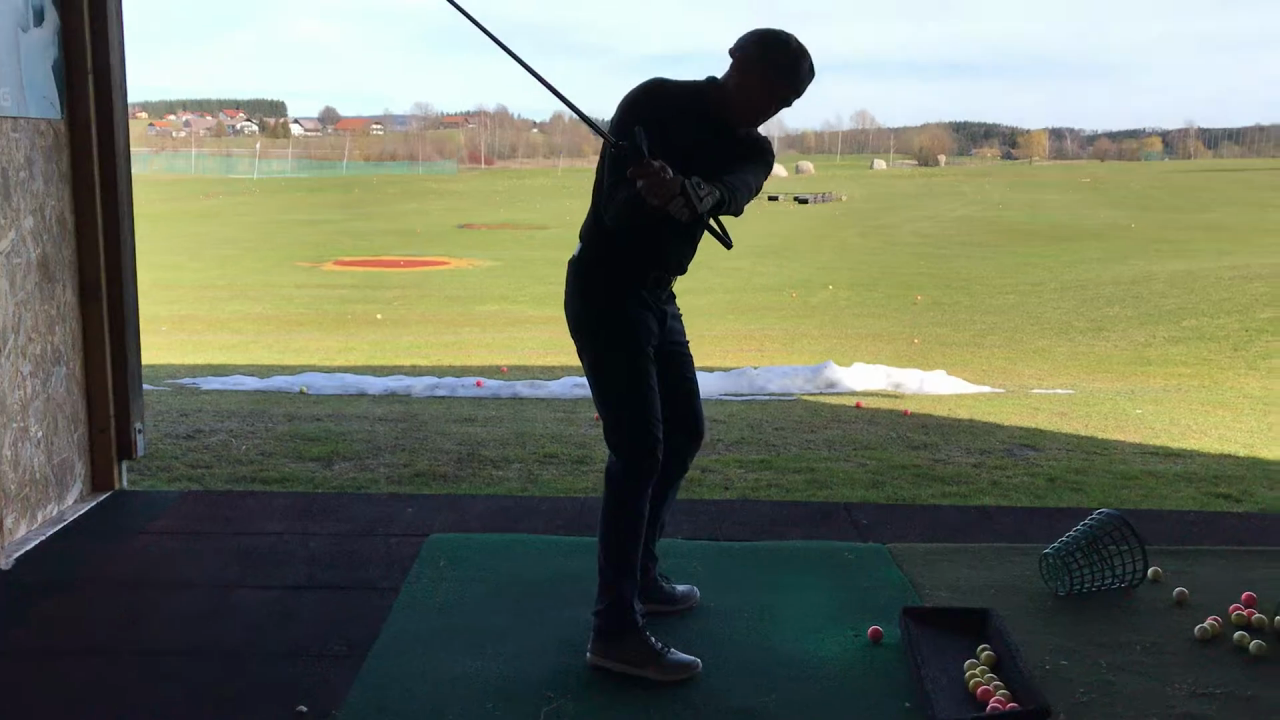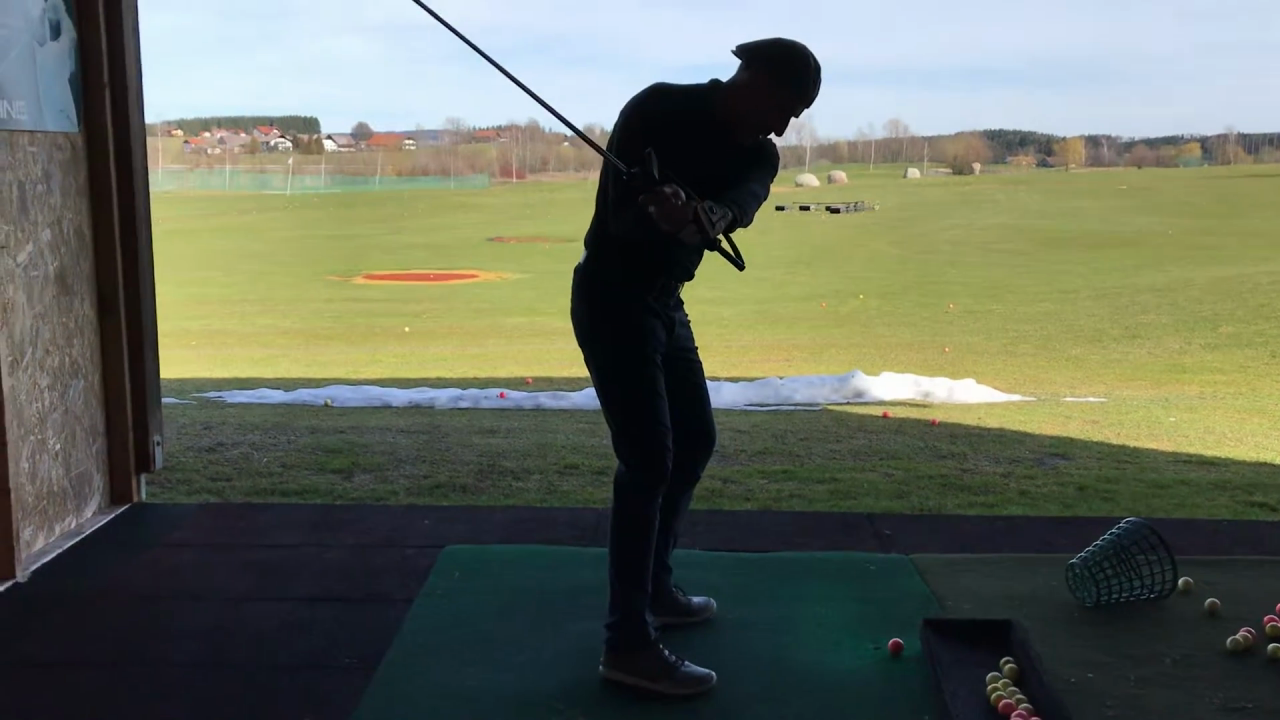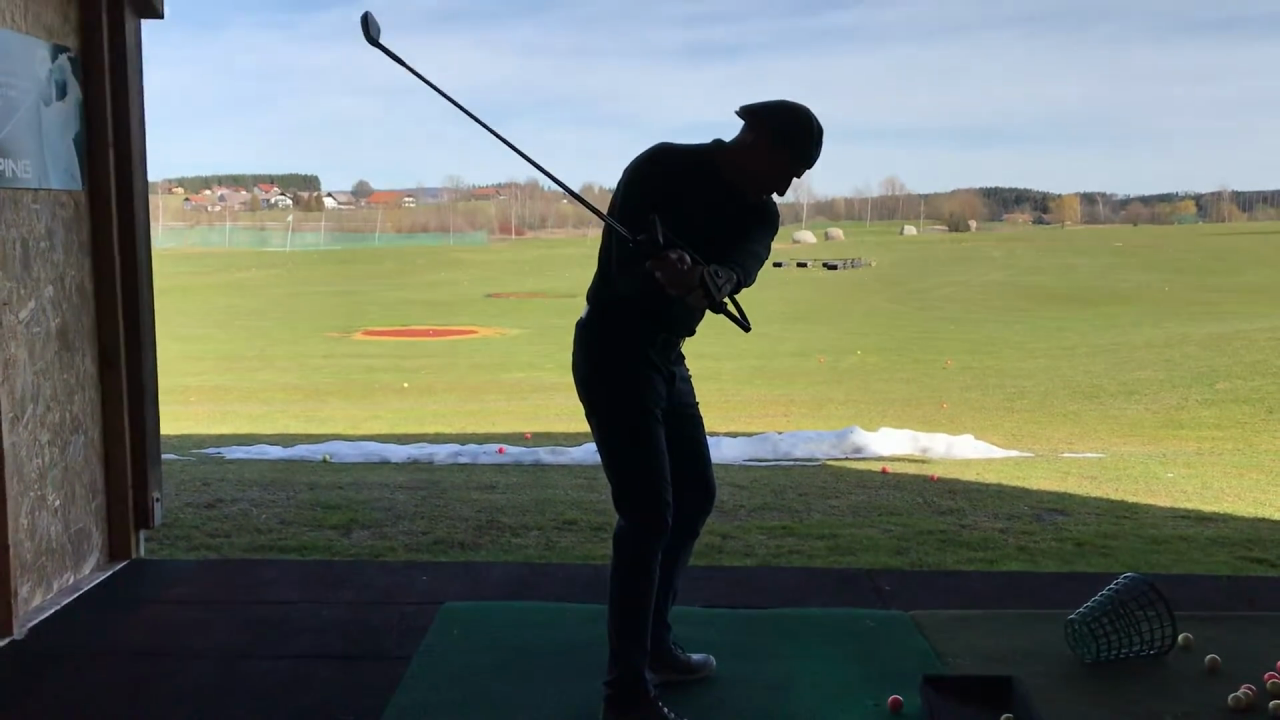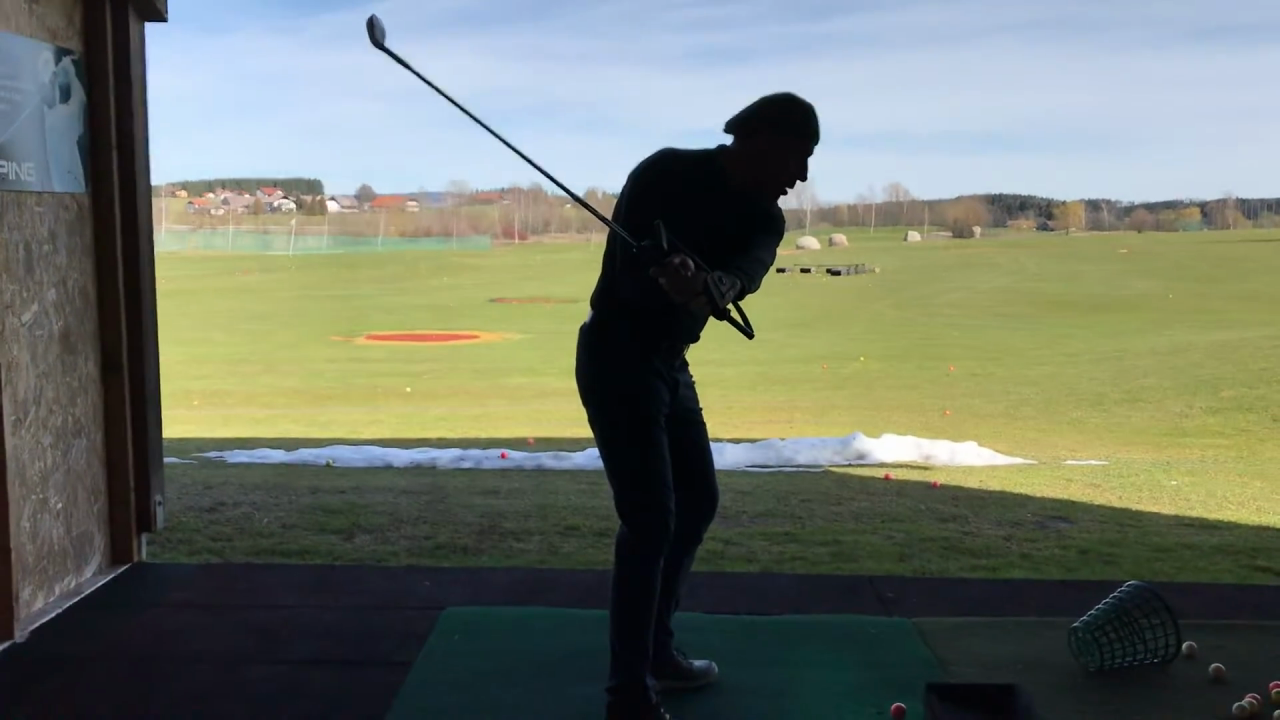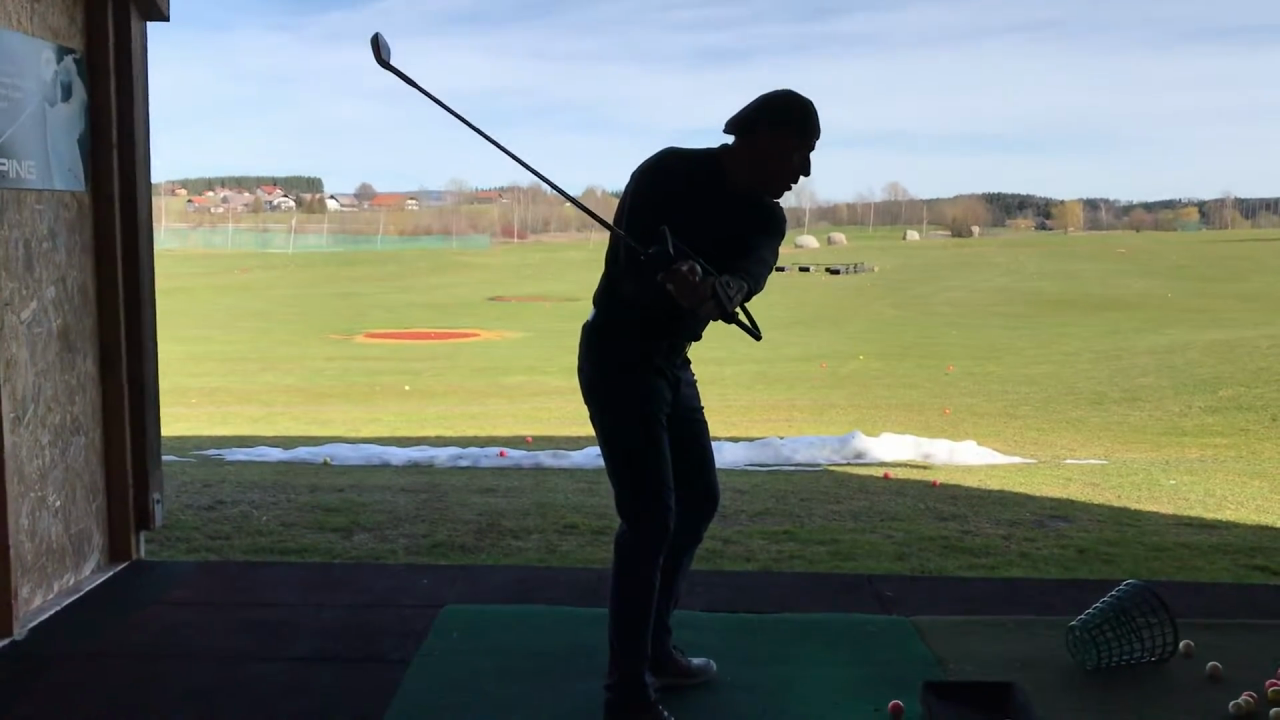
dt=1s
person 1, frame 1
left shoulder: (753, 150)
right shoulder: (656, 103)
left elbow: (733, 194)
right elbow: (616, 208)
left wrist: (686, 193)
right wrist: (656, 196)
left hip: (656, 293)
right hip: (607, 291)
left knee: (682, 434)
right knee: (639, 451)
left ankle: (639, 576)
right ankle: (614, 629)
person 1, frame 2
left shoulder: (757, 154)
right shoulder: (657, 109)
left elbow: (742, 205)
right elbow: (618, 216)
left wrist: (703, 217)
right wrist: (662, 215)
left hip: (664, 299)
right hip: (613, 297)
left knee: (694, 442)
right knee: (649, 459)
left ankle: (654, 588)
right ankle: (627, 643)
person 1, frame 3
left shoulder: (759, 212)
right shoulder: (660, 169)
left elbow: (745, 264)
right elbow: (623, 270)
left wrist: (711, 278)
right wrist: (666, 277)
left hip: (665, 354)
right hip: (614, 352)
left knee: (694, 496)
right knee: (648, 515)
left ankle: (653, 644)
person 1, frame 4
left shoulder: (764, 217)
right shoulder: (664, 174)
left elbow: (750, 270)
right elbow: (627, 274)
left wrist: (716, 284)
right wrist: (672, 286)
left hip: (669, 361)
right hip: (617, 358)
left knee: (697, 503)
right knee: (650, 520)
left ankle: (655, 651)
person 1, frame 5
left shoulder: (766, 216)
right shoulder: (667, 174)
left elbow: (754, 271)
right elbow: (632, 276)
left wrist: (722, 290)
right wrist: (677, 287)
left hip: (671, 360)
right hip: (619, 357)
left knee: (697, 501)
right knee: (650, 518)
left ankle: (653, 647)
